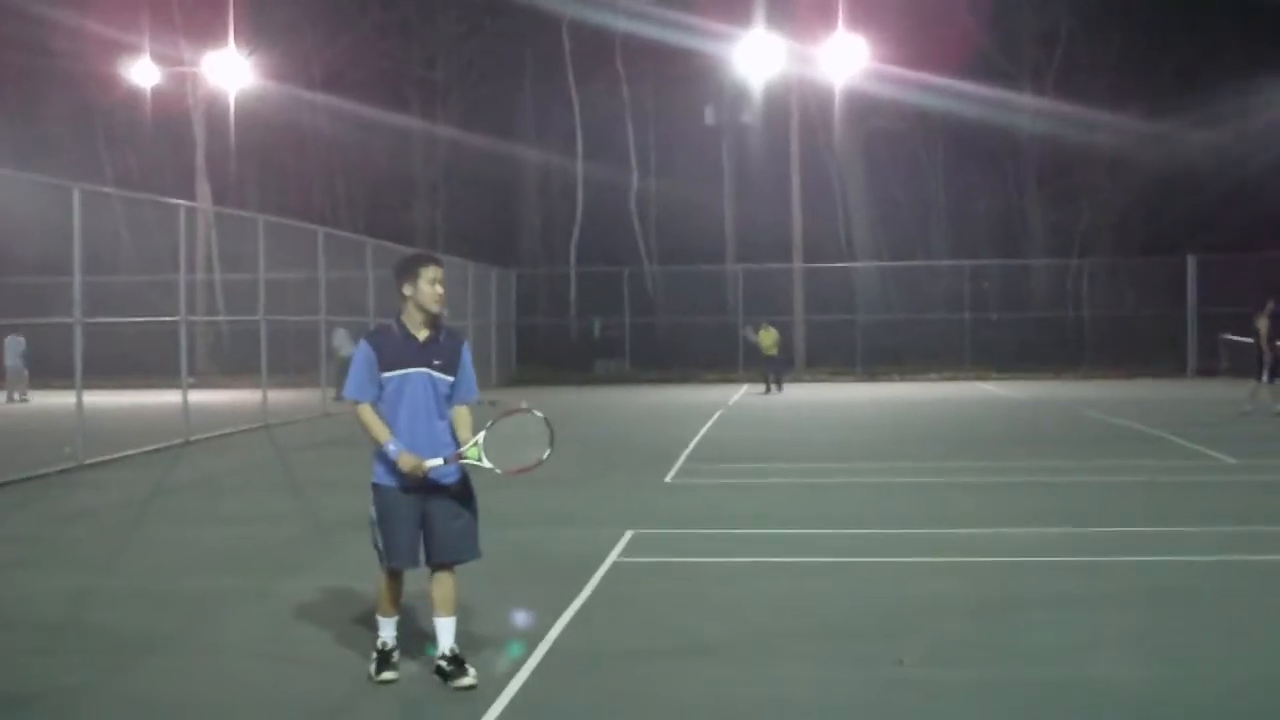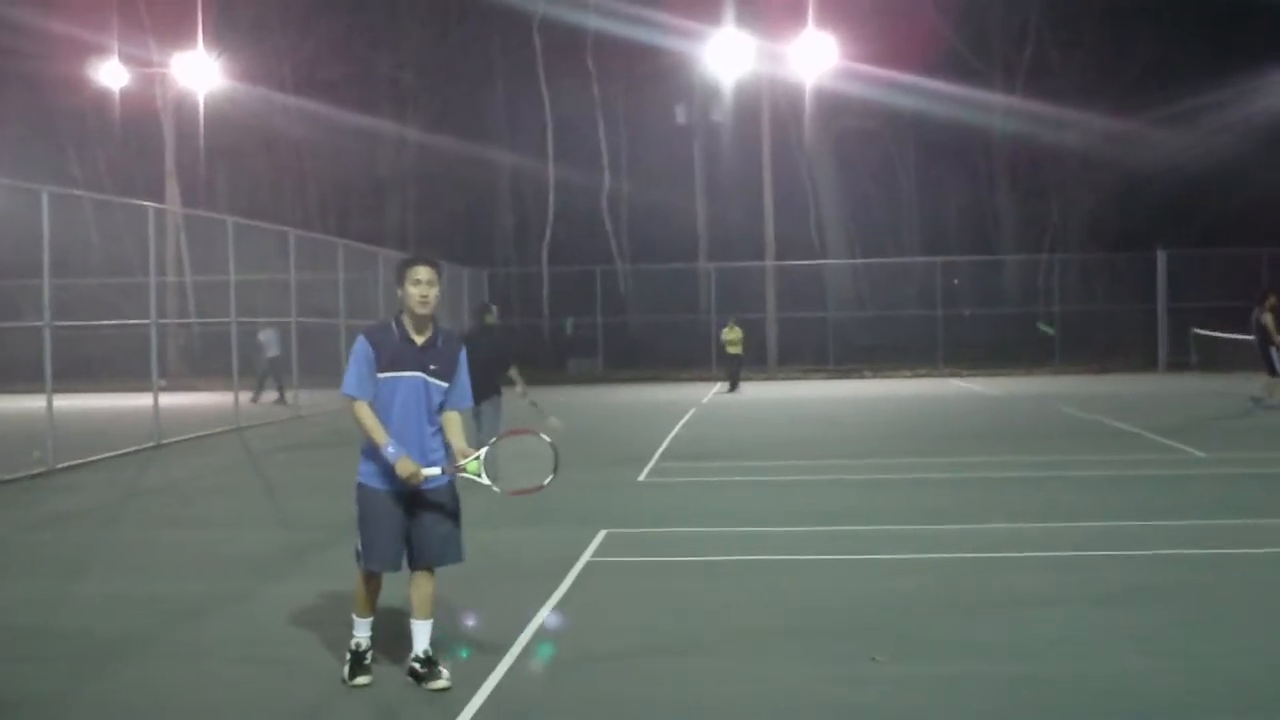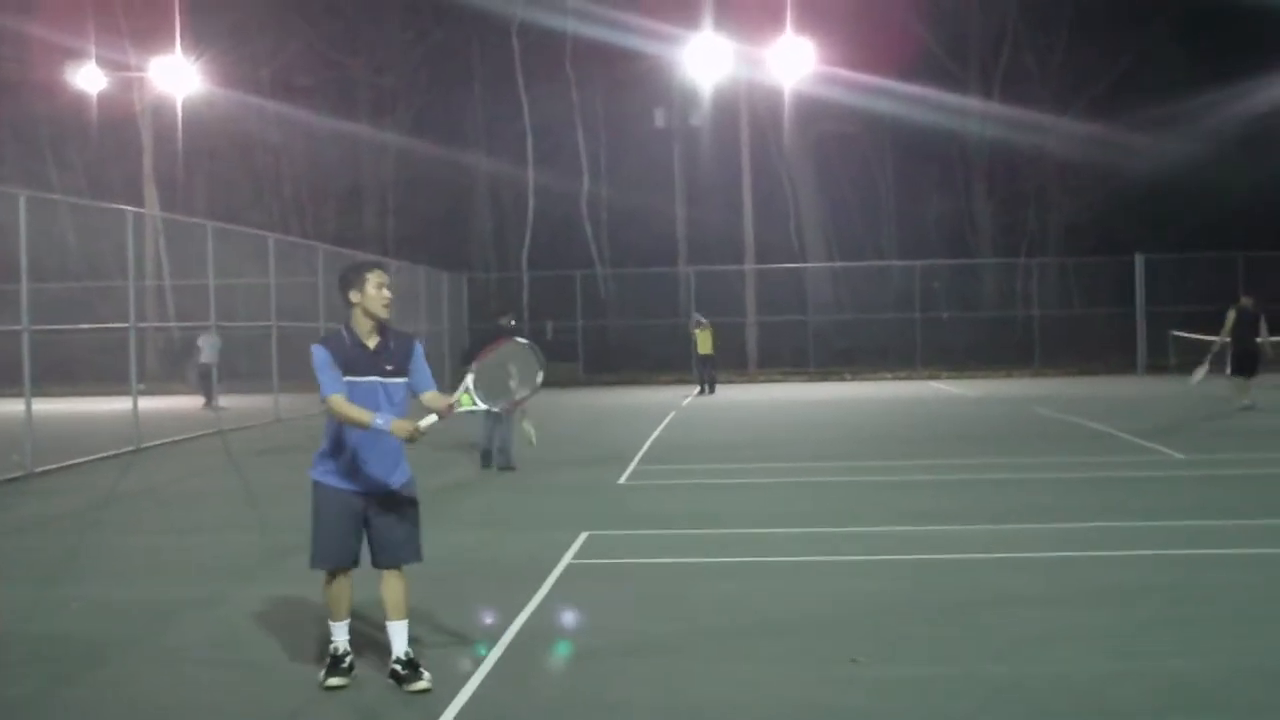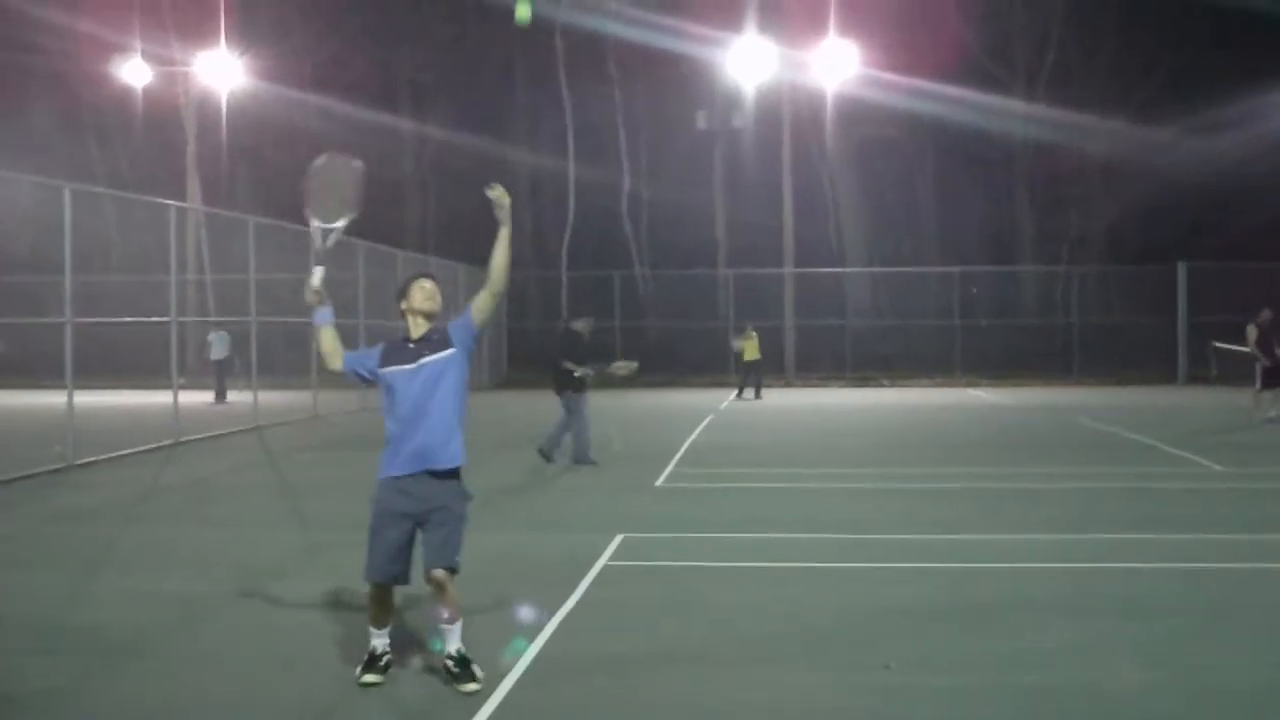
dt=1s
person 1, frame 1
left shoulder: (455, 344)
right shoulder: (376, 343)
left elbow: (460, 404)
right elbow: (363, 405)
left wrist: (468, 441)
right wrist: (397, 451)
left hip: (447, 474)
right hip: (395, 475)
left knee: (445, 562)
right knee: (393, 563)
left ankle: (447, 651)
right ankle: (386, 643)
person 1, frame 2
left shoulder: (452, 348)
right shoulder: (372, 342)
left elbow: (451, 410)
right elbow: (359, 405)
left wrist: (459, 447)
right wrist: (394, 455)
left hip: (433, 478)
right hip: (380, 477)
left knee: (425, 565)
right knee: (372, 567)
left ankle: (421, 654)
right ankle: (360, 644)
person 1, frame 3
left shoulder: (407, 346)
right shoulder: (327, 349)
left elbow: (428, 396)
right elbow: (337, 406)
left wrist: (453, 404)
right wrist: (386, 422)
left hip: (392, 479)
right hip: (338, 480)
left knee: (393, 565)
right knee: (337, 567)
left ankle: (400, 656)
right ankle: (340, 650)
person 1, frame 4
left shoulder: (457, 338)
right shoulder: (385, 356)
left elbow: (495, 287)
right elbow: (336, 361)
left wrist: (504, 223)
right wrist: (322, 311)
left hip: (443, 484)
right hip: (395, 483)
left knee: (440, 575)
right knee: (381, 581)
left ankle: (454, 653)
right ankle: (379, 648)
